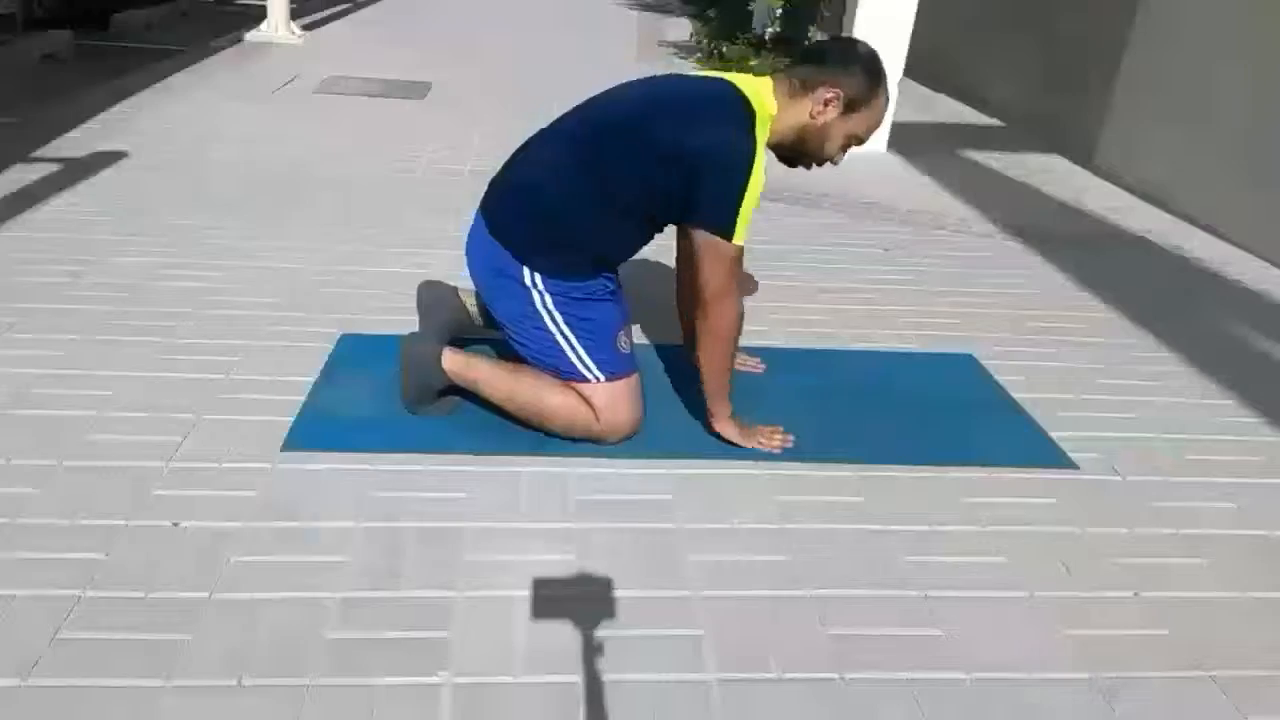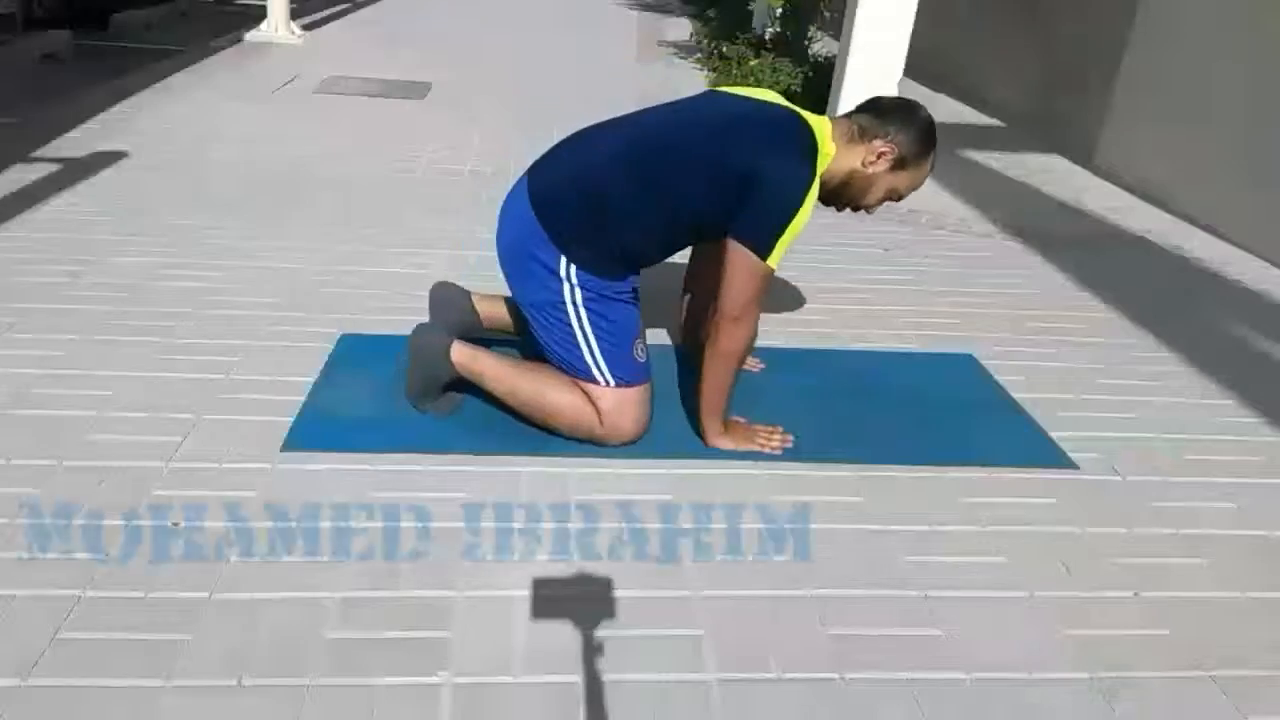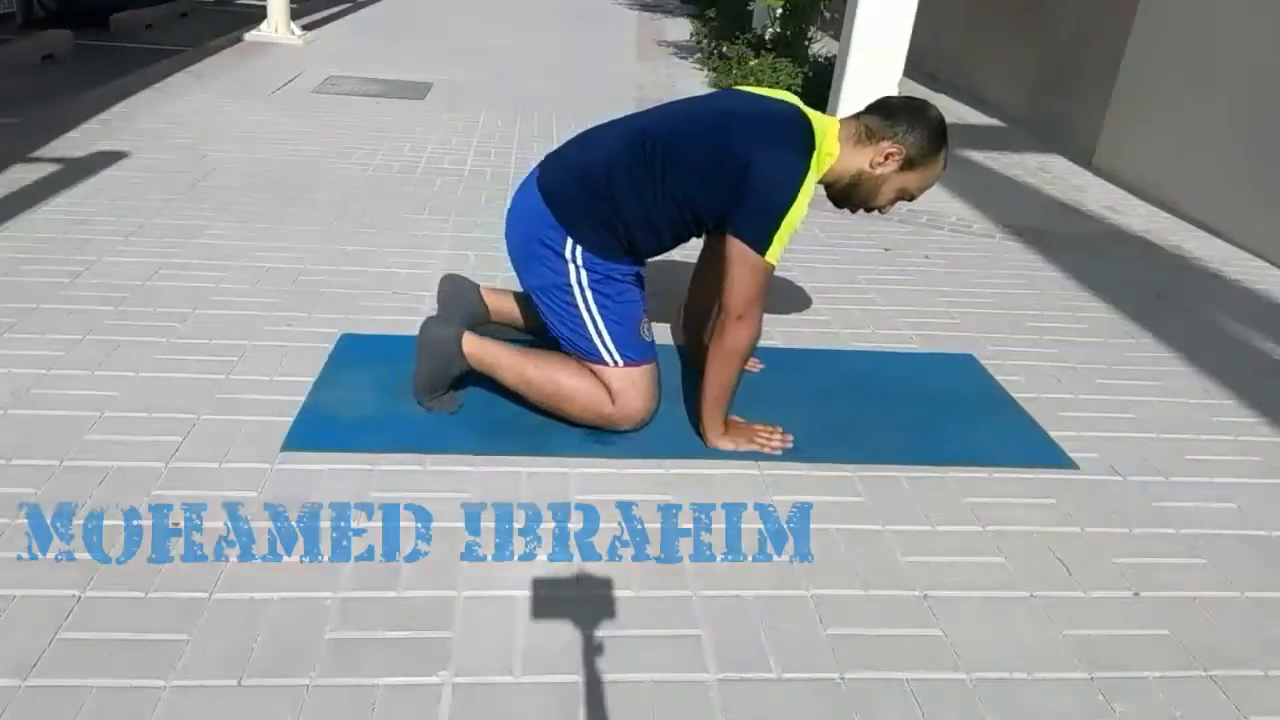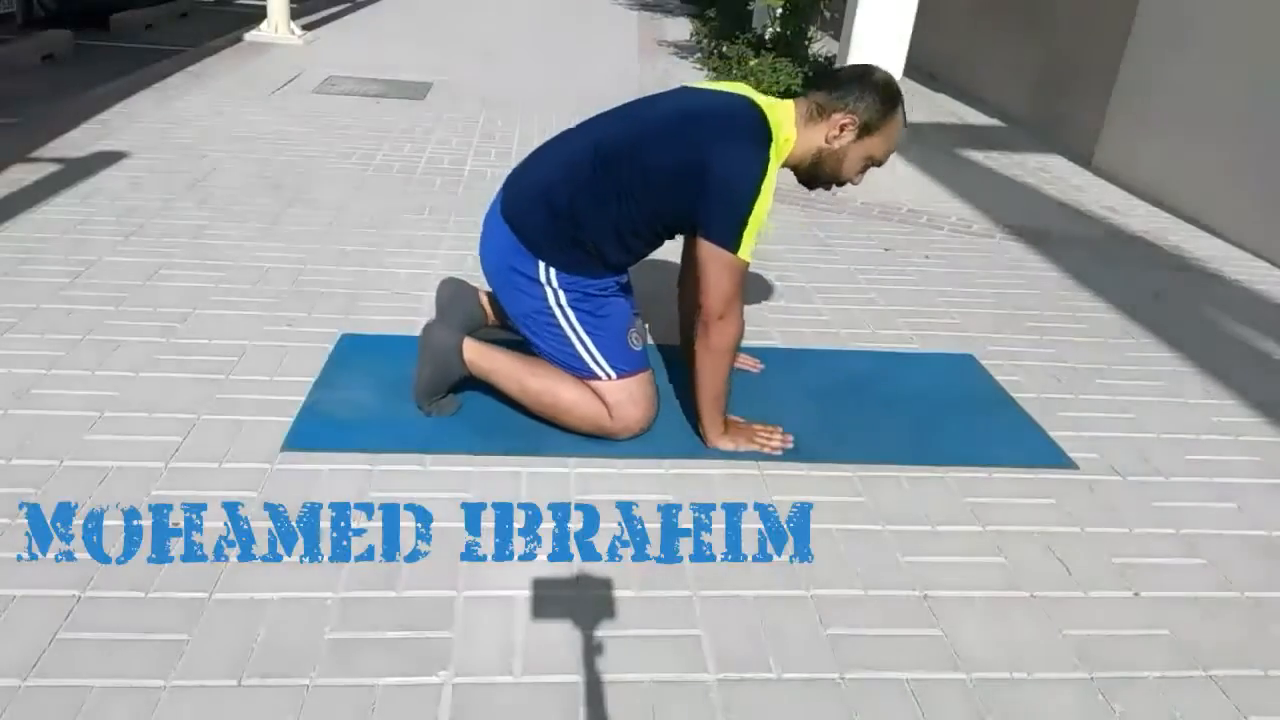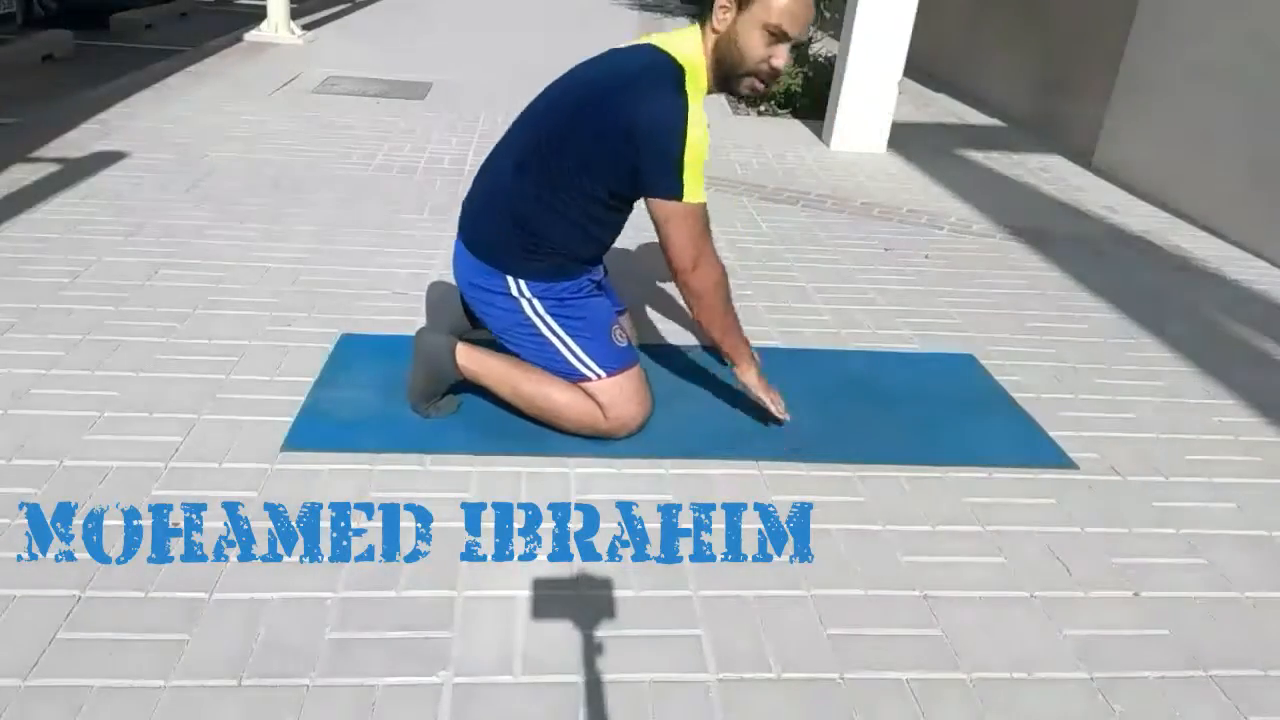
dt=0.3s
person 1, frame 1
left shoulder: (726, 98)
right shoulder: (734, 143)
left elbow: (695, 251)
right elbow: (717, 297)
left wrist: (704, 348)
right wrist: (721, 415)
left hip: (526, 230)
right hip: (532, 258)
left knee: (615, 351)
right knee: (616, 416)
left ankle: (462, 308)
right ankle: (446, 362)
person 1, frame 2
left shoulder: (782, 128)
right shoulder: (788, 174)
left elbow: (709, 246)
right elbow: (734, 314)
left wrist: (696, 343)
right wrist: (715, 427)
left hip: (547, 207)
right hip: (562, 242)
right knee: (619, 419)
left ankle: (467, 308)
right ankle: (452, 355)
person 1, frame 3
left shoulder: (789, 128)
right shoulder: (785, 169)
left elbow: (718, 246)
right elbow: (740, 313)
left wrist: (696, 344)
right wrist: (715, 427)
left hip: (558, 204)
right hip: (567, 231)
left knee: (593, 327)
right knee: (629, 401)
left ankle: (477, 301)
right ankle: (462, 346)
person 1, frame 4
left shoulder: (742, 114)
right shoulder: (745, 160)
left elbow: (699, 257)
right elbow: (718, 311)
left wrist: (695, 347)
right wrist: (714, 426)
left hip: (538, 227)
right hip: (540, 254)
left knee: (628, 350)
right knee: (629, 411)
left ankle: (480, 308)
right ankle: (463, 352)
person 1, frame 5
left shoulder: (669, 66)
right shoulder: (667, 103)
left elbow: (684, 230)
right elbow: (692, 263)
left wrist: (715, 325)
right wrist: (741, 360)
left hip: (539, 246)
right hip: (513, 268)
left knee: (622, 338)
right knee: (624, 409)
left ankle: (477, 309)
right ankle: (457, 357)
